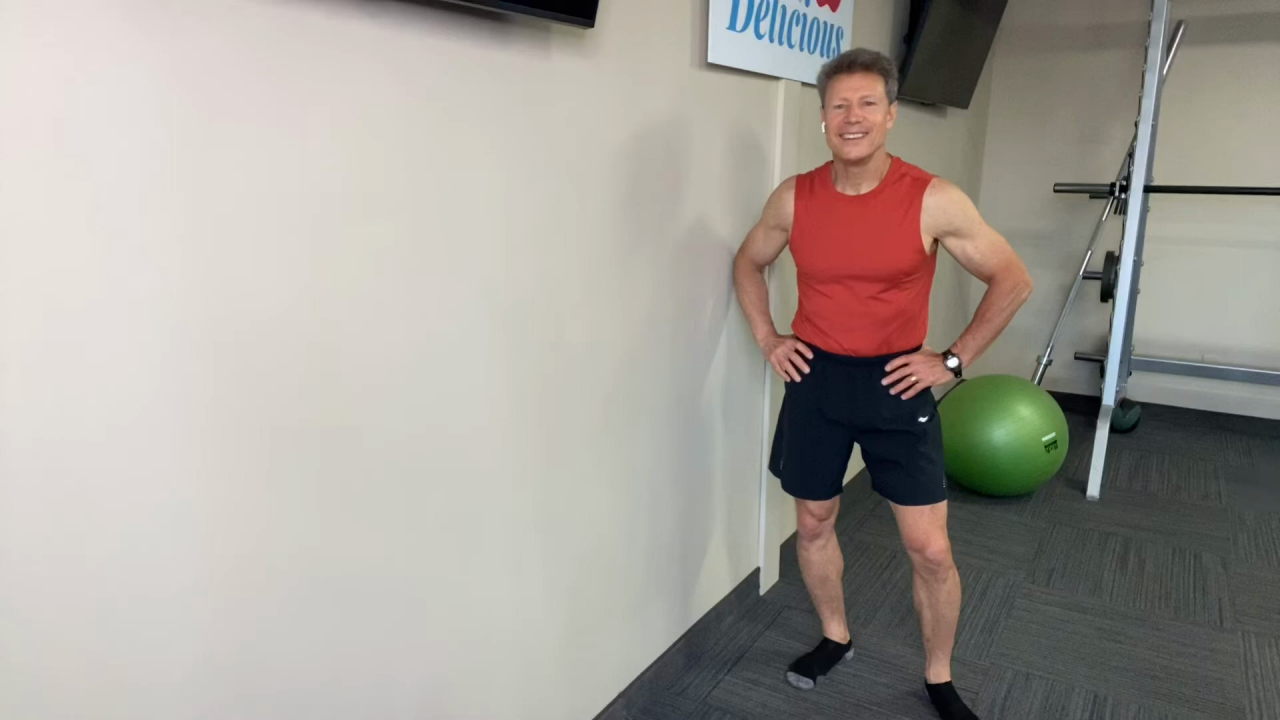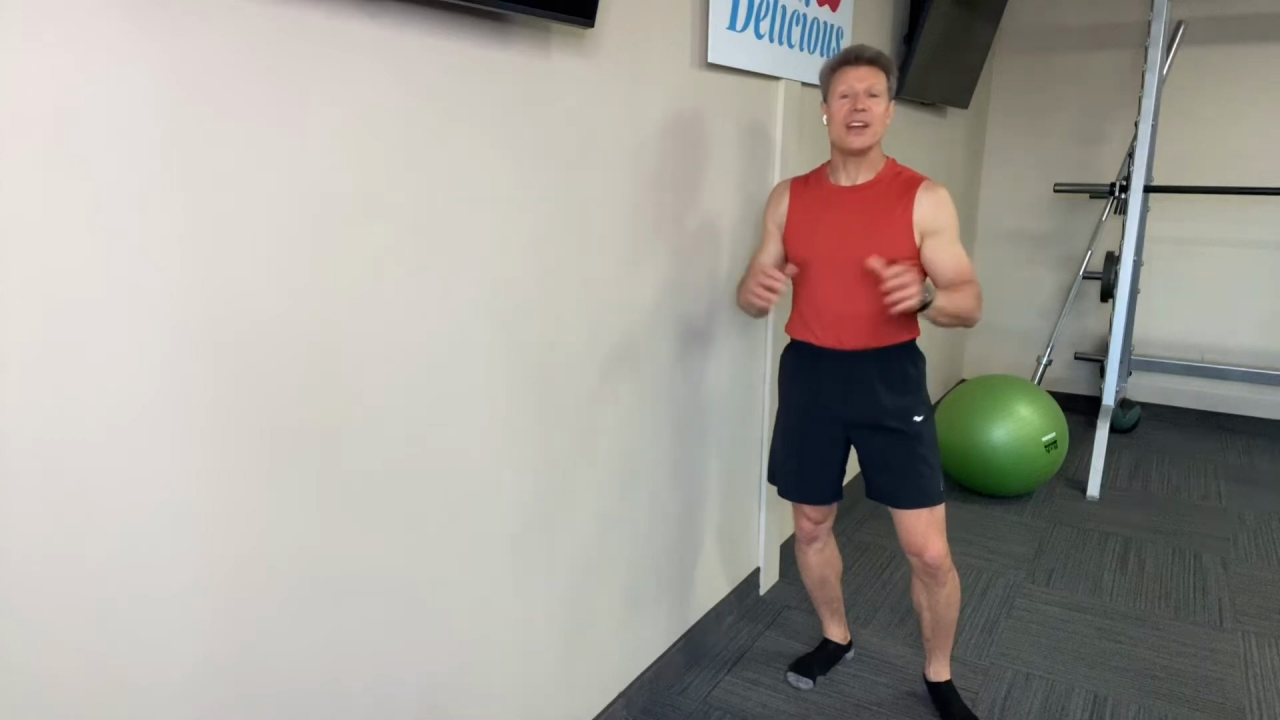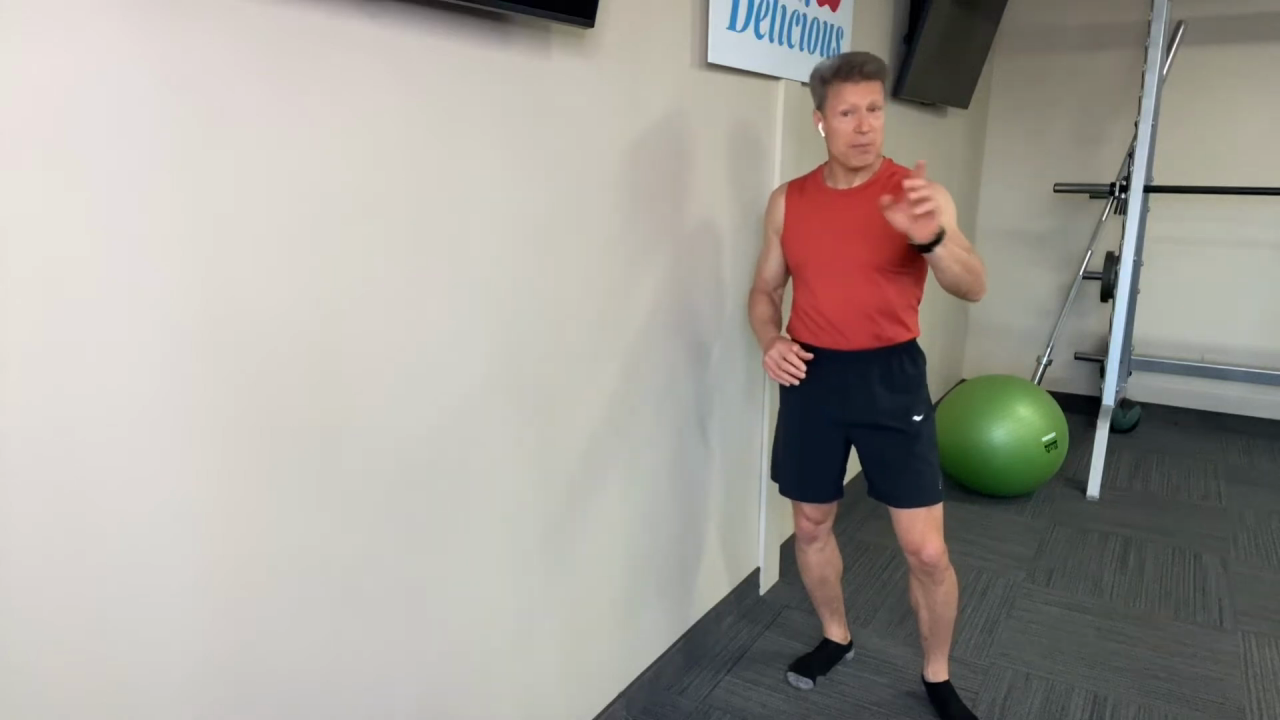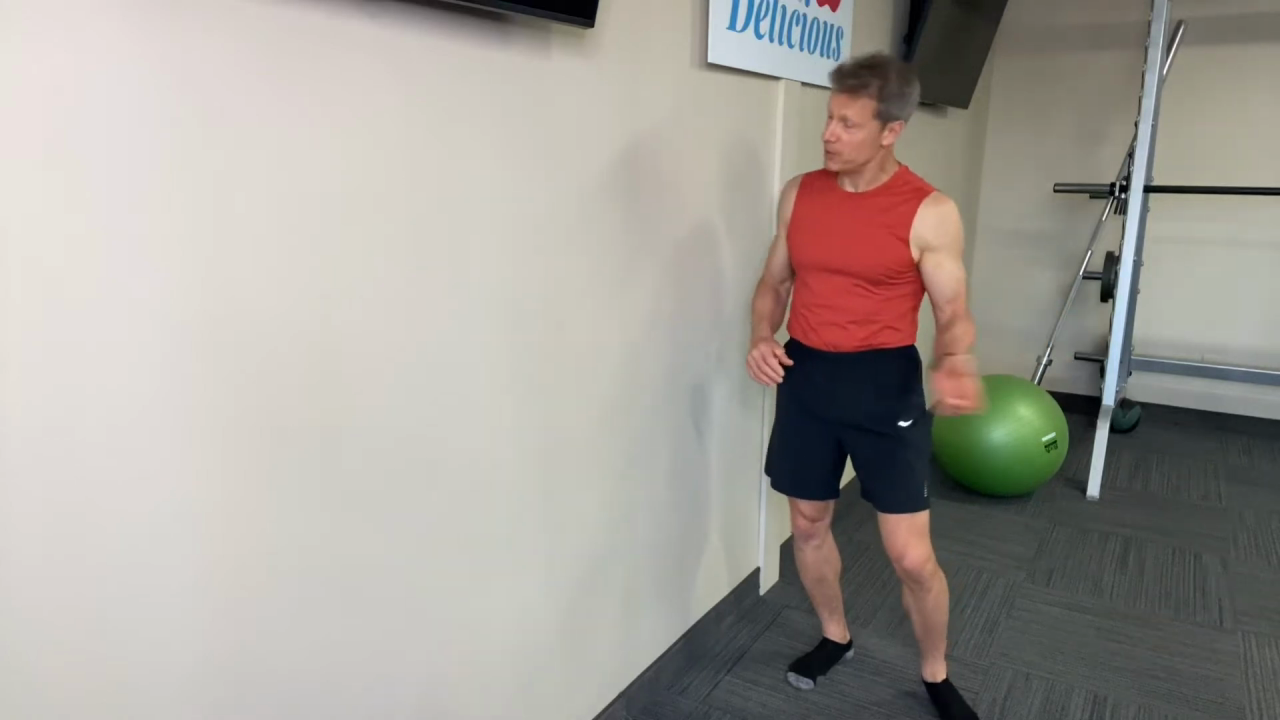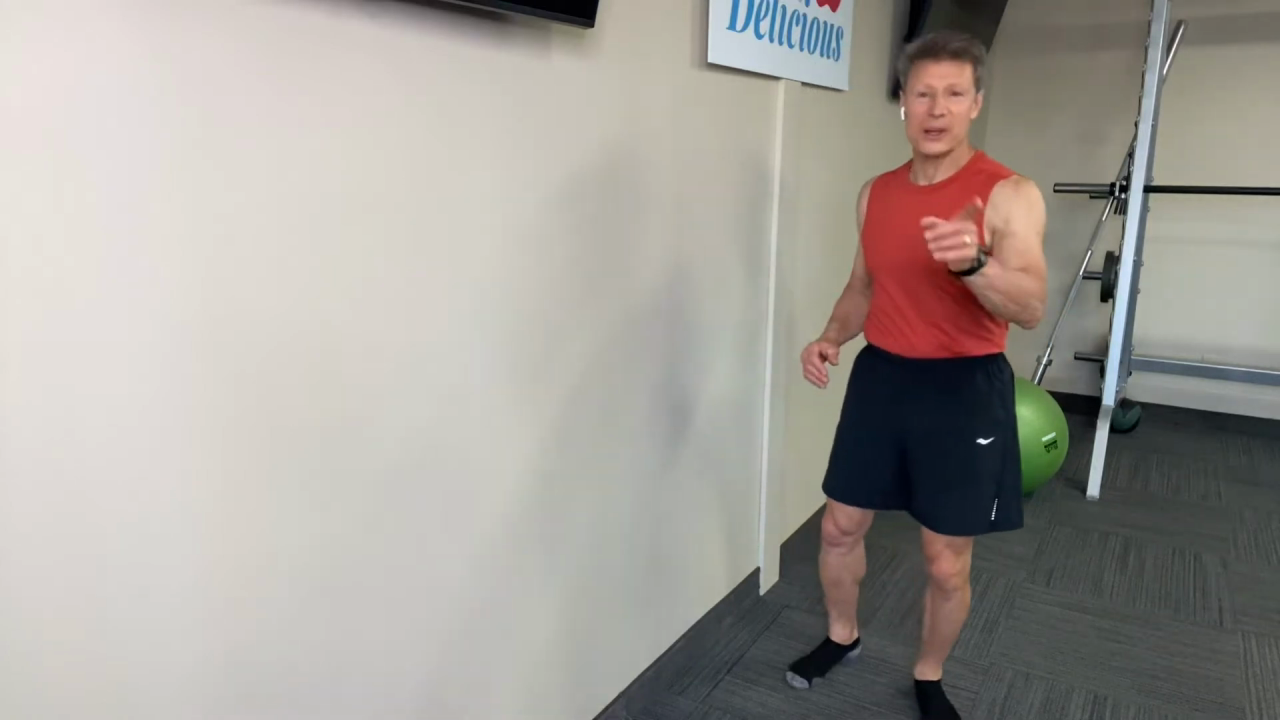
dt=1s
person 1, frame 1
left shoulder: (934, 200)
right shoulder: (793, 198)
left elbow: (1012, 281)
right elbow: (748, 263)
left wrist: (953, 359)
right wrist: (767, 338)
left hip: (896, 383)
right hip: (816, 378)
left knee: (931, 549)
right knee: (813, 523)
right ankle: (835, 636)
person 1, frame 2
left shoulder: (925, 198)
right shoulder: (789, 197)
left elbow: (968, 308)
right elbow: (757, 298)
left wrist: (922, 294)
right wrist: (754, 290)
left hip: (890, 378)
right hip: (809, 374)
left knee: (930, 552)
right knee: (810, 526)
right ankle: (836, 637)
person 1, frame 3
left shoulder: (918, 196)
right shoulder: (787, 200)
left elbow: (972, 287)
right elbow: (765, 289)
left wrist: (931, 236)
right wrist: (770, 341)
left hip: (890, 377)
right hip: (811, 377)
left knee: (926, 550)
right knee: (810, 525)
right ankle: (835, 636)
person 1, frame 4
left shoulder: (931, 211)
right shoulder: (798, 193)
left elbow: (953, 315)
right elbow: (775, 280)
left wrist: (952, 363)
right wrist: (763, 337)
left hip: (881, 383)
right hip: (805, 373)
left knee: (911, 557)
right knee: (807, 523)
right ankle: (835, 635)
person 1, frame 5
left shoulder: (1010, 195)
right shoulder: (876, 191)
left elbow: (1029, 305)
left wrist: (972, 259)
right wrist: (831, 337)
left hip: (964, 392)
right hip: (879, 380)
left knee: (946, 564)
right knee: (840, 527)
right ankle: (841, 636)
